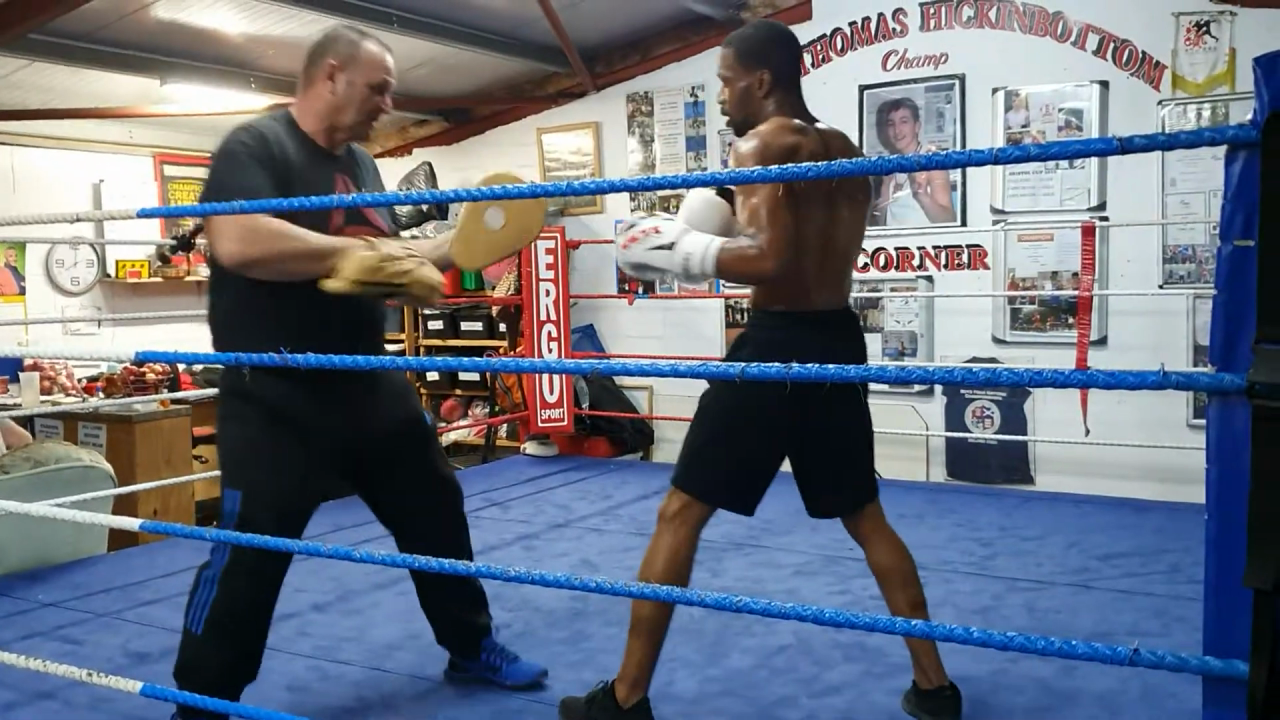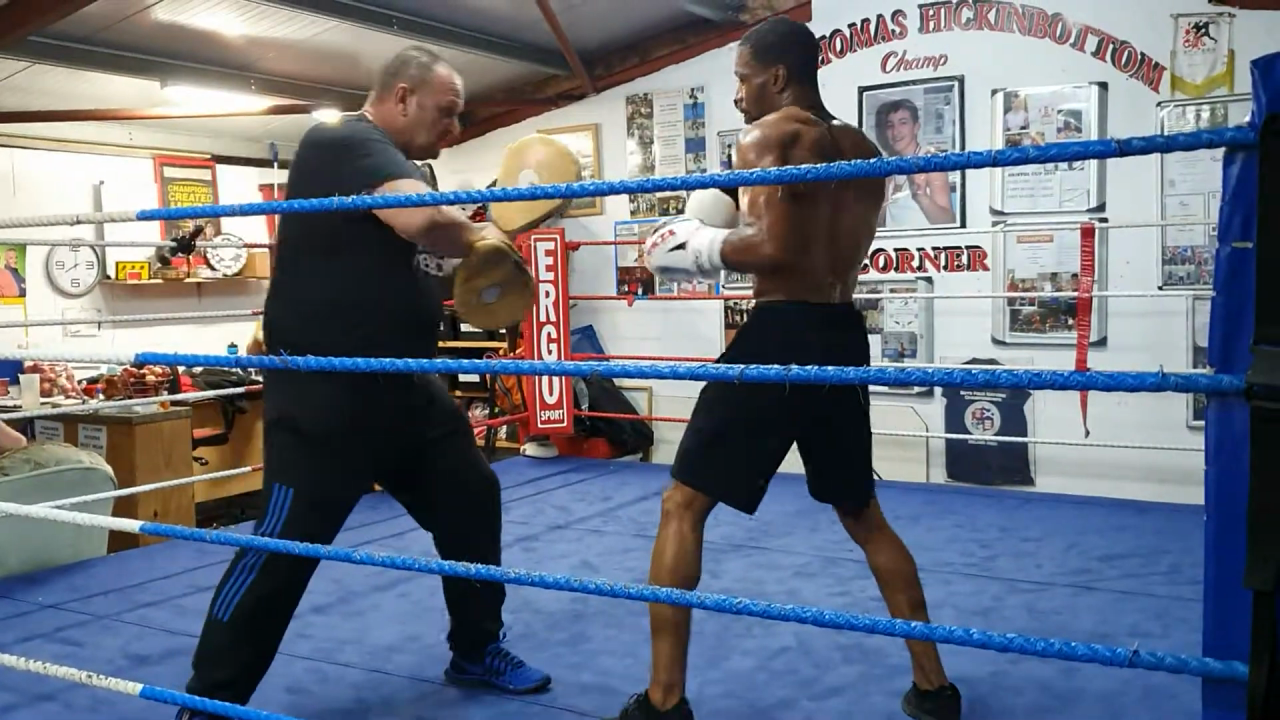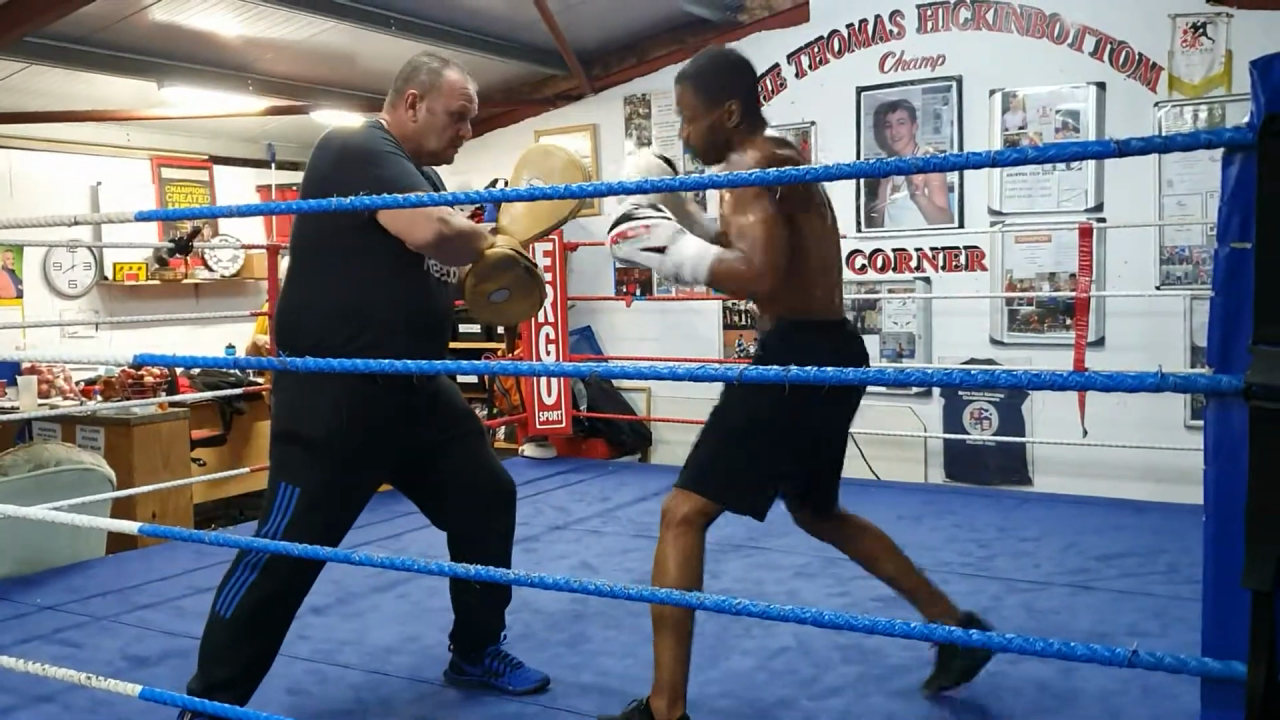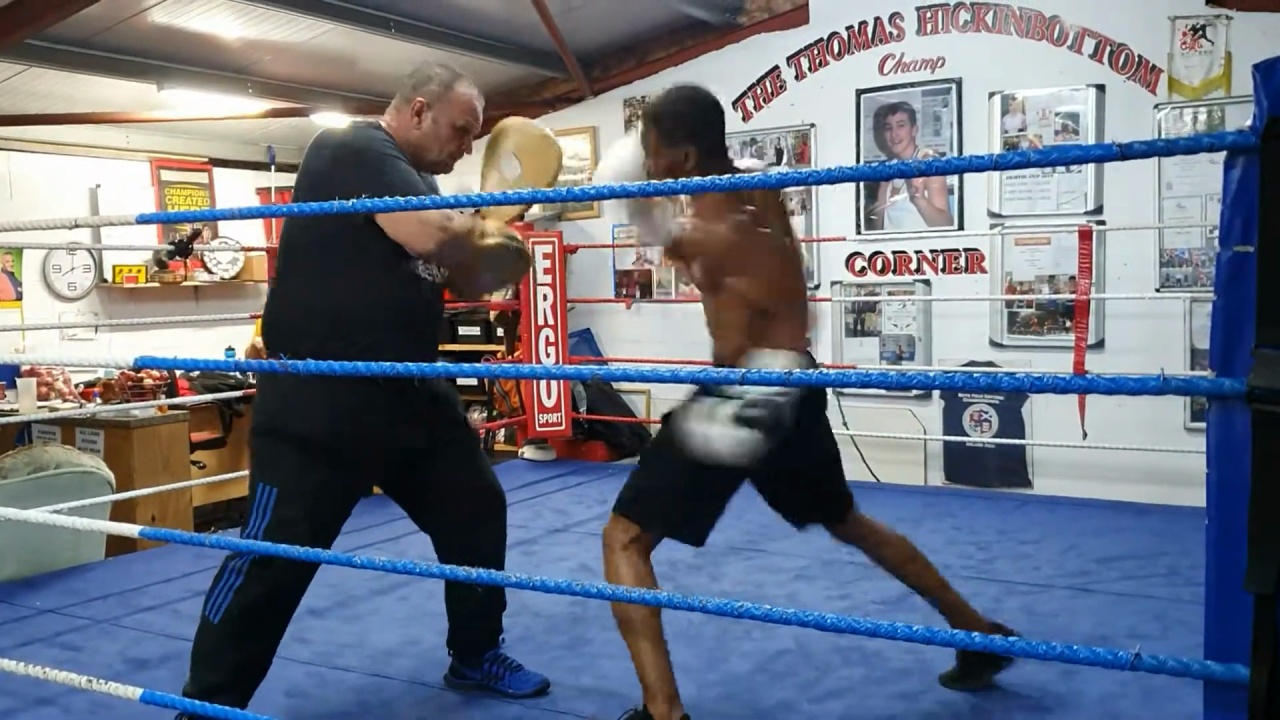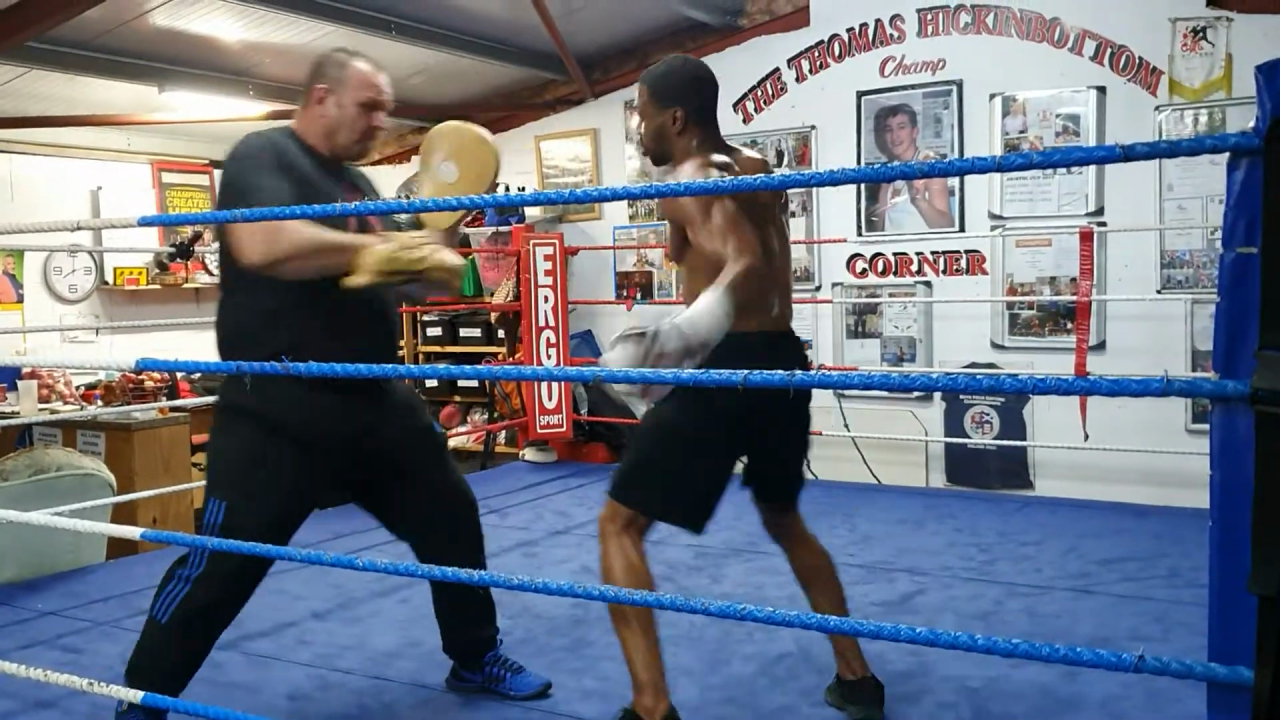
dt=0.3s
person 1, frame 1
left shoulder: (760, 146)
right shoulder: (844, 151)
left elbow: (771, 261)
left wrist: (677, 247)
right wrist: (728, 230)
left hip: (777, 346)
right hip: (838, 342)
left knee: (681, 513)
right knee: (864, 516)
person 1, frame 2
left shoulder: (766, 136)
right shoulder: (862, 149)
left elbow: (773, 246)
left wrist: (696, 244)
left hip: (779, 338)
right hip: (842, 338)
left knee: (682, 506)
right knee: (861, 515)
person 1, frame 3
left shoulder: (764, 167)
right shoulder: (746, 169)
left elbow: (759, 277)
left wrist: (673, 247)
right wrist: (646, 235)
left hip: (807, 357)
right hip: (825, 361)
left knee: (682, 517)
right knee: (821, 516)
right ankle: (954, 625)
person 1, frame 4
left shoulder: (732, 225)
right shoulder: (734, 199)
left elbow: (789, 327)
right elbow: (686, 249)
left wrist: (761, 403)
left hip: (759, 403)
right hip: (781, 397)
left knee: (624, 539)
right knee: (849, 521)
right ankle: (980, 635)
person 1, frame 5
left shoulder: (691, 178)
right shoulder: (756, 166)
left elbow: (745, 269)
left wrist: (679, 330)
left hip: (725, 368)
right hip: (783, 364)
left knee: (619, 527)
right knee: (788, 526)
person 2, frame 1
left shoulder: (356, 164)
right shoulder: (255, 145)
right elbow: (238, 241)
left wrist: (449, 245)
right wrist: (352, 255)
left hip: (366, 385)
right hip: (274, 396)
left knee: (437, 509)
right knee: (251, 552)
left ankle: (470, 647)
person 2, frame 2
left shoulder: (400, 165)
right shoulder: (340, 143)
left elbow: (428, 258)
right elbow: (421, 222)
right wrist: (475, 240)
left hip: (406, 386)
right hip: (323, 393)
left knee: (473, 503)
right knee: (285, 547)
left ankle: (476, 650)
person 2, frame 3
left shoulder: (419, 172)
right shoulder: (357, 150)
left elbow: (441, 266)
right elbow: (431, 231)
right wrist: (487, 242)
left hip: (416, 388)
right hip: (335, 393)
left knee: (488, 502)
right knee: (290, 547)
left ankle: (477, 652)
person 2, frame 4
left shoulder: (413, 175)
right shoulder: (353, 150)
left elbow: (457, 276)
right elbow: (432, 236)
left wrist: (493, 225)
right wrist: (483, 234)
left hip: (405, 389)
right hip: (319, 394)
left knee: (478, 508)
right knee: (277, 551)
left ankle: (476, 655)
person 2, frame 5
left shoulder: (357, 185)
right shoulder: (264, 157)
right elbow: (266, 244)
right wrist: (377, 249)
left hip: (374, 397)
right hip: (277, 404)
left knee: (448, 517)
right knee: (223, 561)
left ankle: (476, 658)
